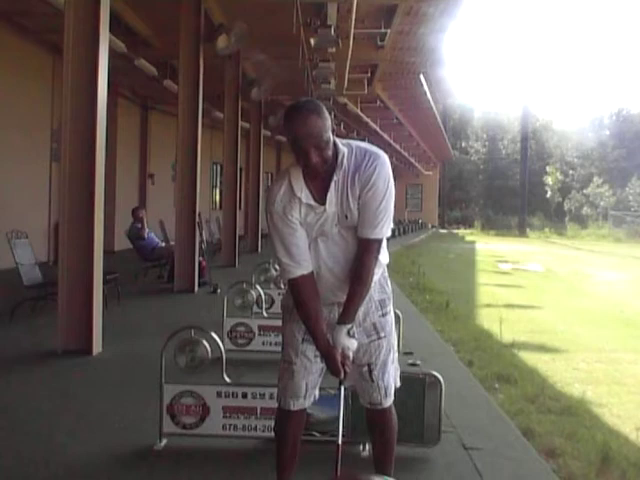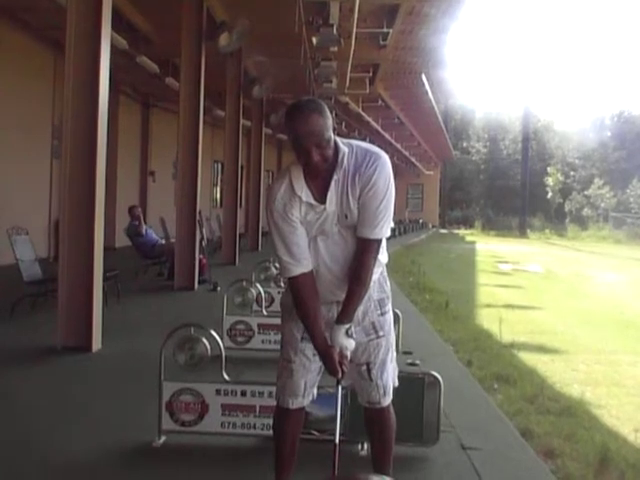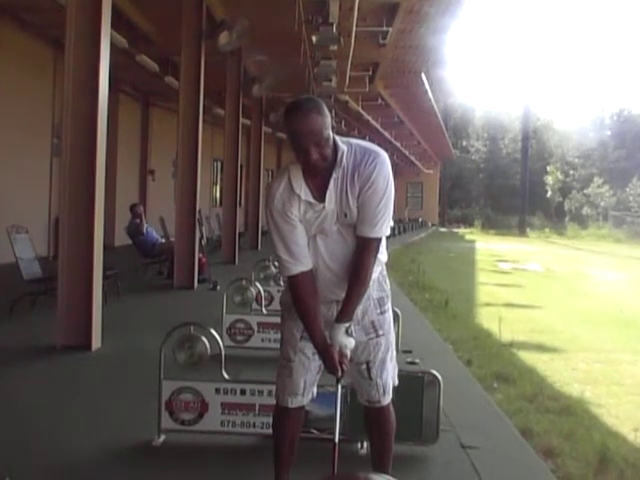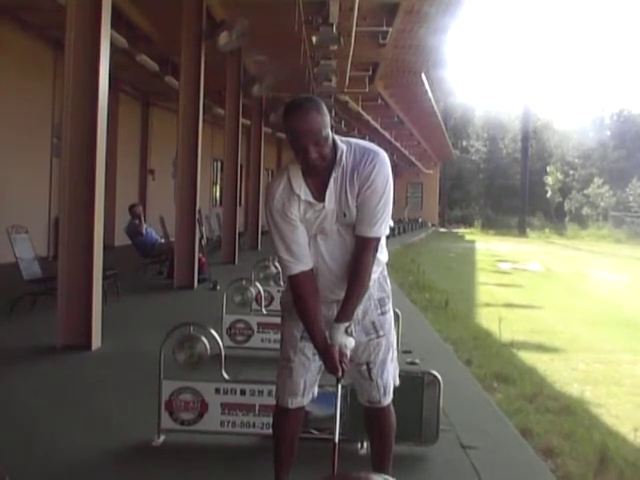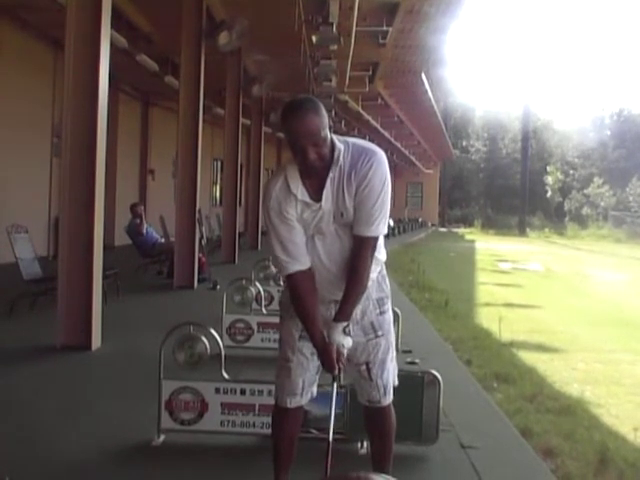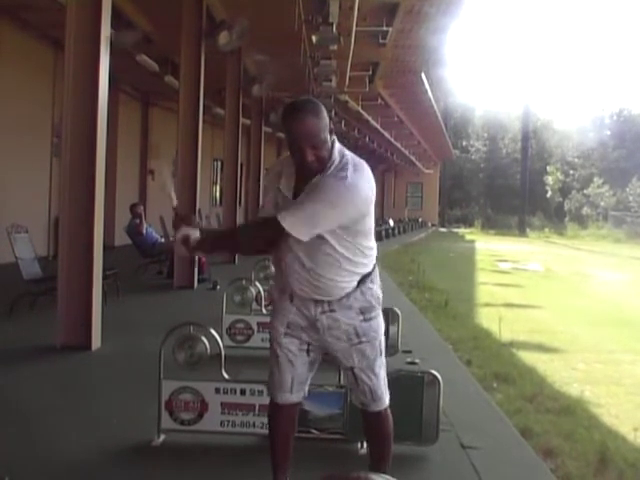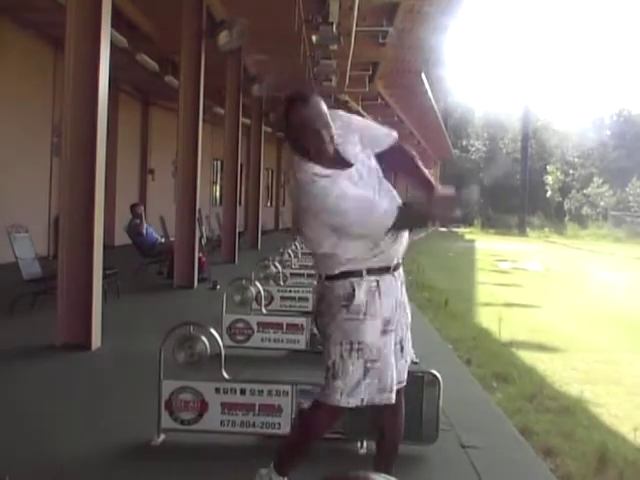
dt=0.7s
person 1, frame 1
left shoulder: (371, 164)
right shoulder: (282, 195)
left elbow: (369, 250)
right elbow: (299, 275)
left wrist: (345, 325)
right wrist: (324, 344)
left hip: (366, 297)
right hip: (309, 301)
left knee: (380, 397)
right knee: (292, 400)
person 1, frame 2
left shoulder: (372, 164)
right shoulder: (283, 194)
left elbow: (369, 249)
right elbow: (298, 273)
left wrist: (343, 325)
right wrist: (322, 343)
left hip: (365, 297)
right hip: (308, 300)
left knee: (378, 397)
right knee: (290, 397)
person 1, frame 3
left shoulder: (371, 163)
right shoulder: (282, 192)
left elbow: (368, 248)
right elbow: (298, 272)
left wrist: (343, 322)
right wrist: (321, 342)
left hip: (365, 295)
right hip: (308, 299)
left knee: (378, 395)
right knee: (290, 396)
person 1, frame 4
left shoulder: (371, 162)
right shoulder: (281, 191)
left elbow: (367, 249)
right elbow: (299, 272)
left wrist: (343, 323)
right wrist: (321, 342)
left hip: (365, 296)
right hip: (308, 299)
left knee: (378, 396)
right knee: (290, 397)
person 1, frame 5
left shoulder: (369, 162)
right shoulder: (278, 191)
left elbow: (365, 248)
right elbow: (296, 271)
left wrist: (342, 321)
right wrist: (320, 339)
left hip: (364, 296)
right hip: (306, 299)
left knee: (378, 396)
right knee: (289, 397)
person 1, frame 6
left shoulder: (350, 181)
right shoulder: (283, 171)
left elbow: (272, 238)
right elbow: (265, 234)
left wrist: (205, 242)
right wrist: (209, 239)
left hip: (351, 303)
right hip: (294, 301)
left knee: (373, 400)
right knee: (283, 396)
person 1, frame 7
left shoulder: (343, 127)
right shoulder: (314, 188)
left elbow: (392, 144)
right elbow: (397, 218)
left wrist: (427, 183)
right wrist: (435, 204)
left hip: (386, 279)
right hip: (355, 293)
left knee: (392, 389)
right knee: (340, 397)
